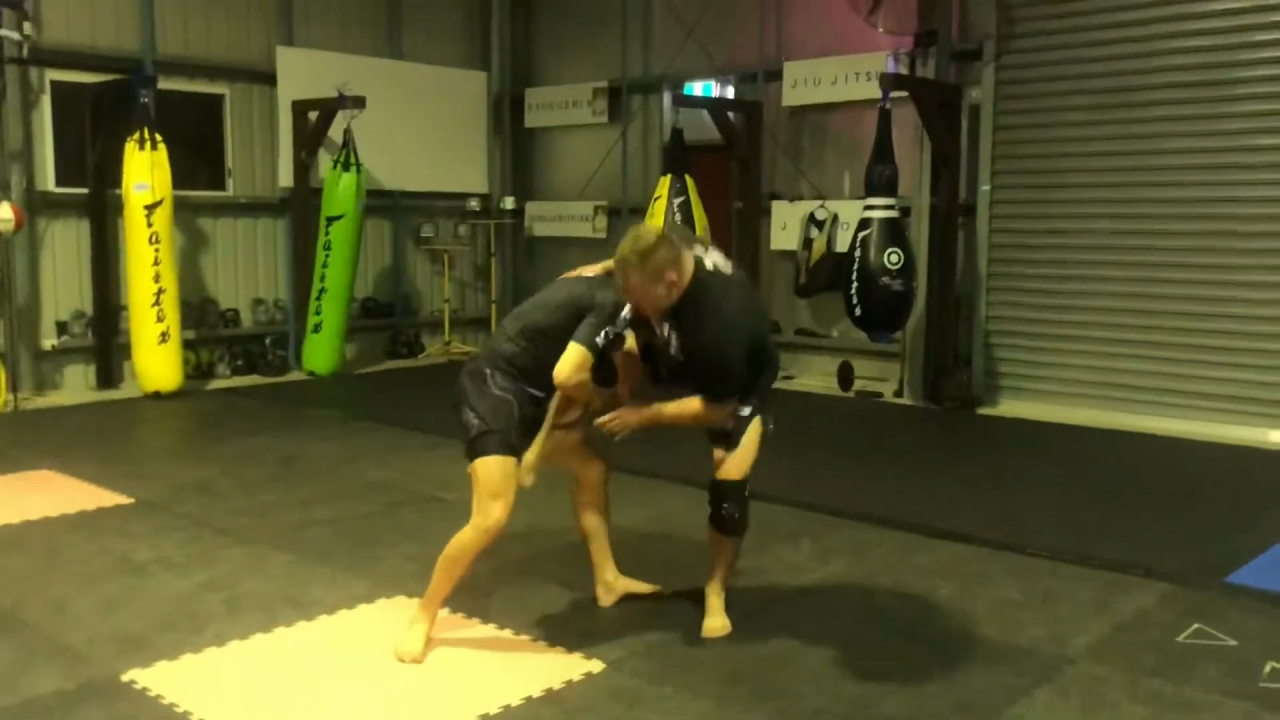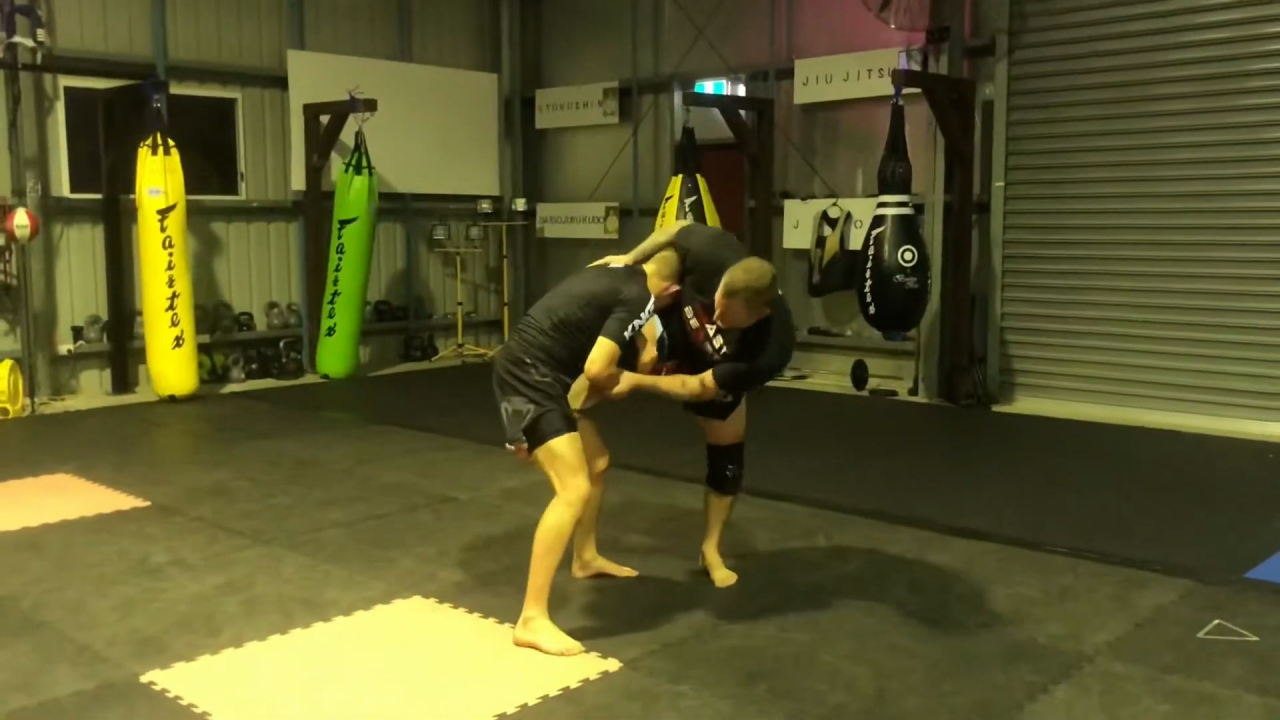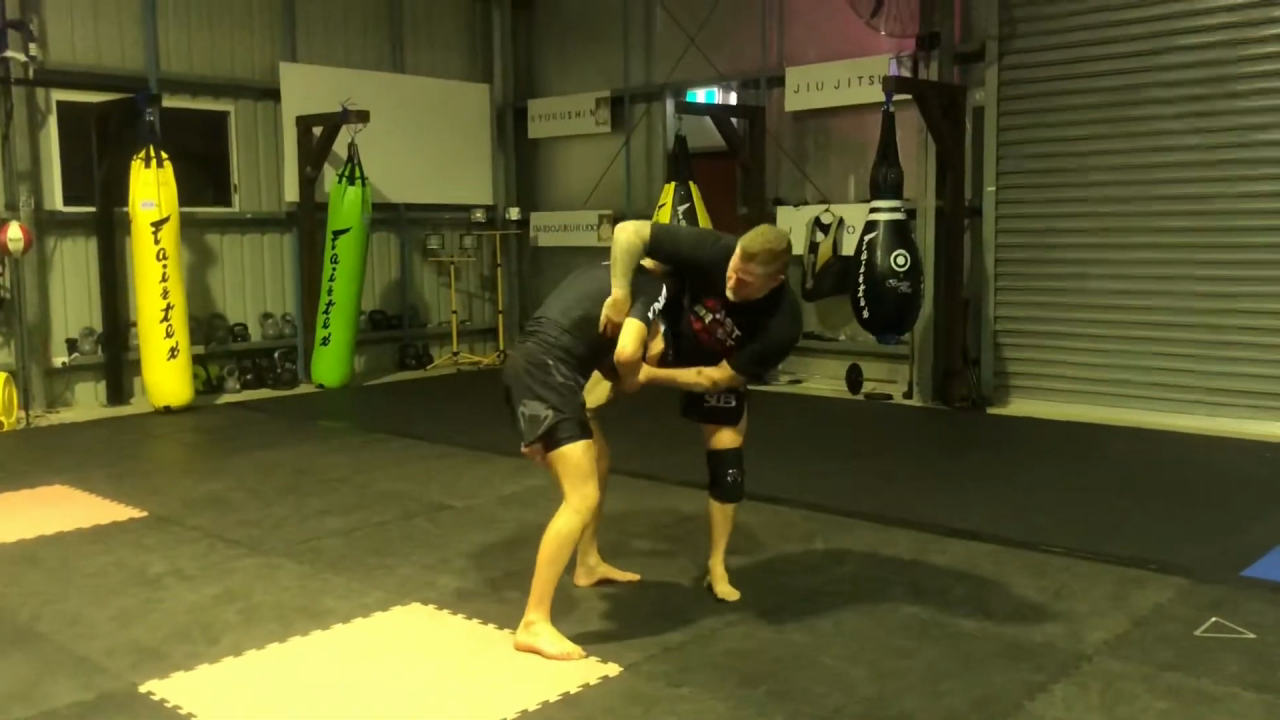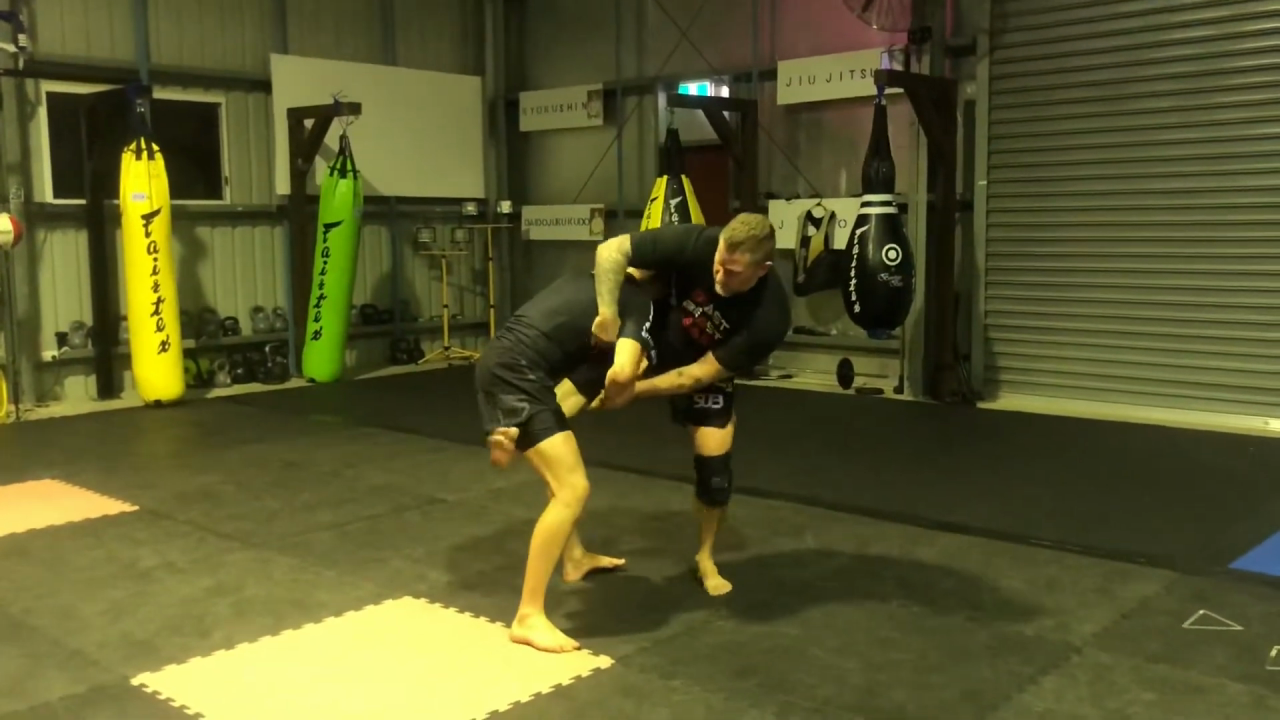
dt=1s
person 1, frame 1
left shoulder: (604, 287)
right shoulder: (615, 303)
right elbow: (568, 376)
right wrist: (597, 399)
left hip: (529, 389)
right hip: (497, 387)
left knee: (591, 471)
right knee: (491, 518)
left ankle: (608, 581)
right ankle: (422, 619)
person 1, frame 2
left shoulder: (618, 272)
right shoulder: (638, 297)
right elbow: (597, 369)
right wrist: (618, 387)
left hip: (532, 370)
right hip: (530, 376)
left knee: (596, 462)
right knee: (574, 490)
left ankle: (586, 558)
right ankle: (532, 619)
person 1, frame 3
left shoulder: (608, 271)
right shoulder: (653, 286)
right elbow: (626, 352)
right wrist: (630, 381)
left hip: (529, 364)
right hip: (546, 372)
left knee: (595, 463)
right knee: (582, 498)
left ankle: (588, 564)
right ankle: (534, 624)
person 1, frame 4
left shoulder: (588, 281)
right shoulder: (640, 301)
right elbow: (622, 373)
left hip: (499, 360)
right hip: (518, 373)
left knee: (562, 466)
right knee: (572, 489)
left ankle: (575, 557)
right ankle: (529, 618)
person 2, frame 1
left shoulder: (721, 324)
right shoulder: (673, 251)
left elbow: (715, 410)
left wrist: (646, 416)
right wrist: (604, 269)
left hip: (737, 386)
right hip: (681, 362)
left knee: (729, 486)
left ankle: (716, 593)
person 2, frame 2
left shoulder: (769, 351)
right shoulder: (713, 254)
left elbow: (700, 388)
right elbow: (678, 230)
left wrist: (636, 381)
right wrist: (630, 259)
left hip: (719, 371)
right hip: (671, 327)
left knee: (727, 456)
left ankle: (711, 550)
person 2, frame 3
left shoulder: (782, 326)
right shoulder: (711, 250)
left elbow: (718, 378)
right elbow: (629, 232)
left wrist: (651, 375)
right wrist: (620, 294)
left hip: (716, 371)
right hip: (666, 330)
left knee: (728, 466)
left ankle: (717, 566)
person 2, frame 4
left shoulder: (769, 316)
right shoulder: (695, 244)
left elbow: (702, 374)
right elbow: (610, 251)
left wrist: (635, 390)
right wrist: (608, 313)
left hip: (704, 371)
right hip: (652, 337)
left knee: (714, 465)
left ankle: (705, 557)
